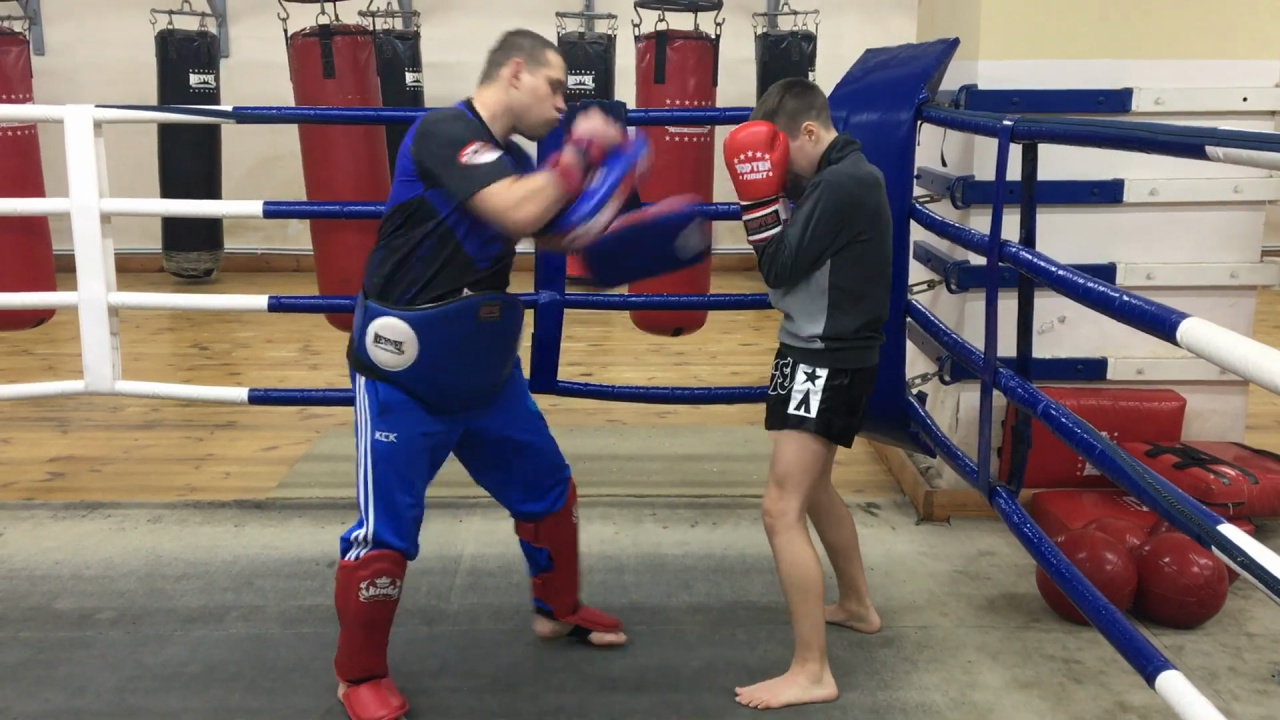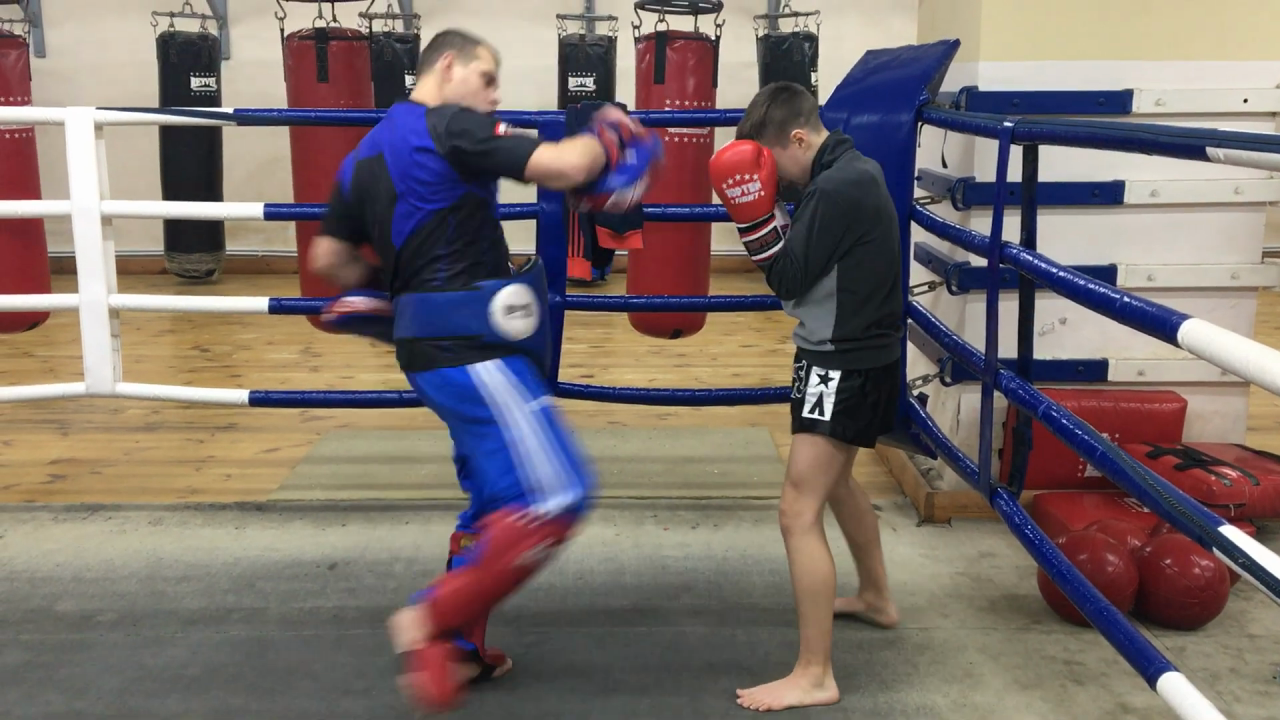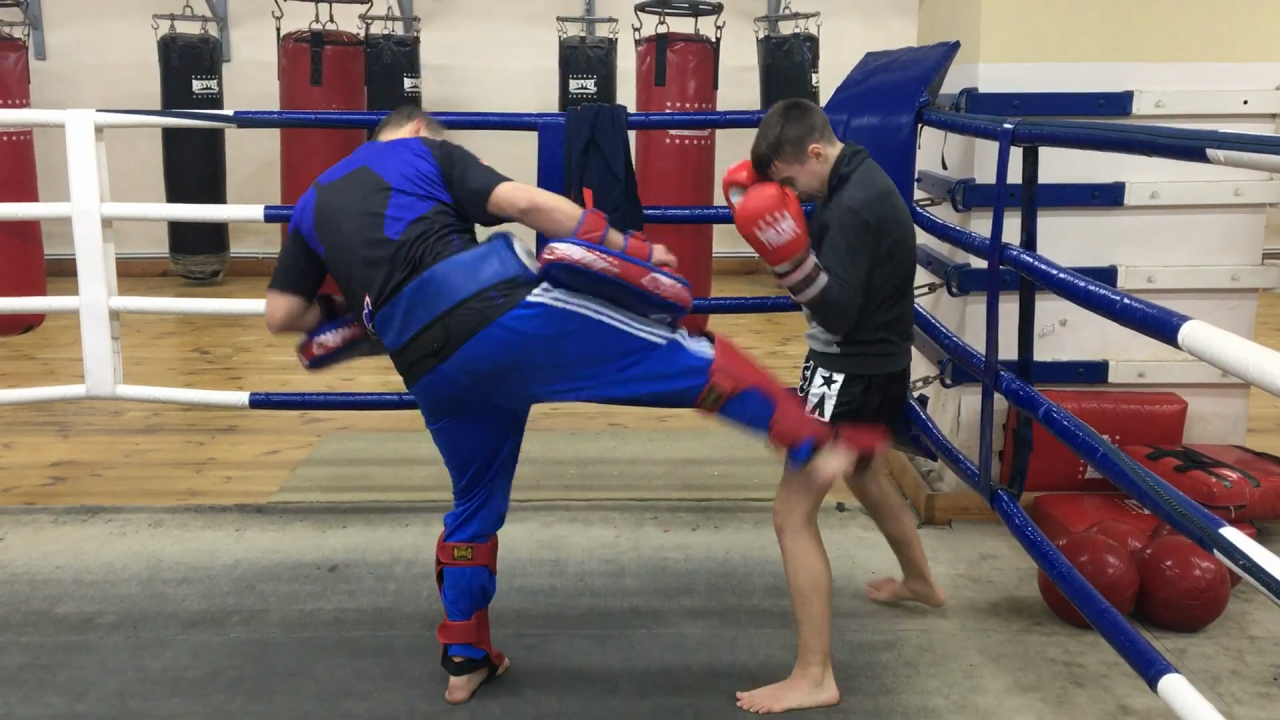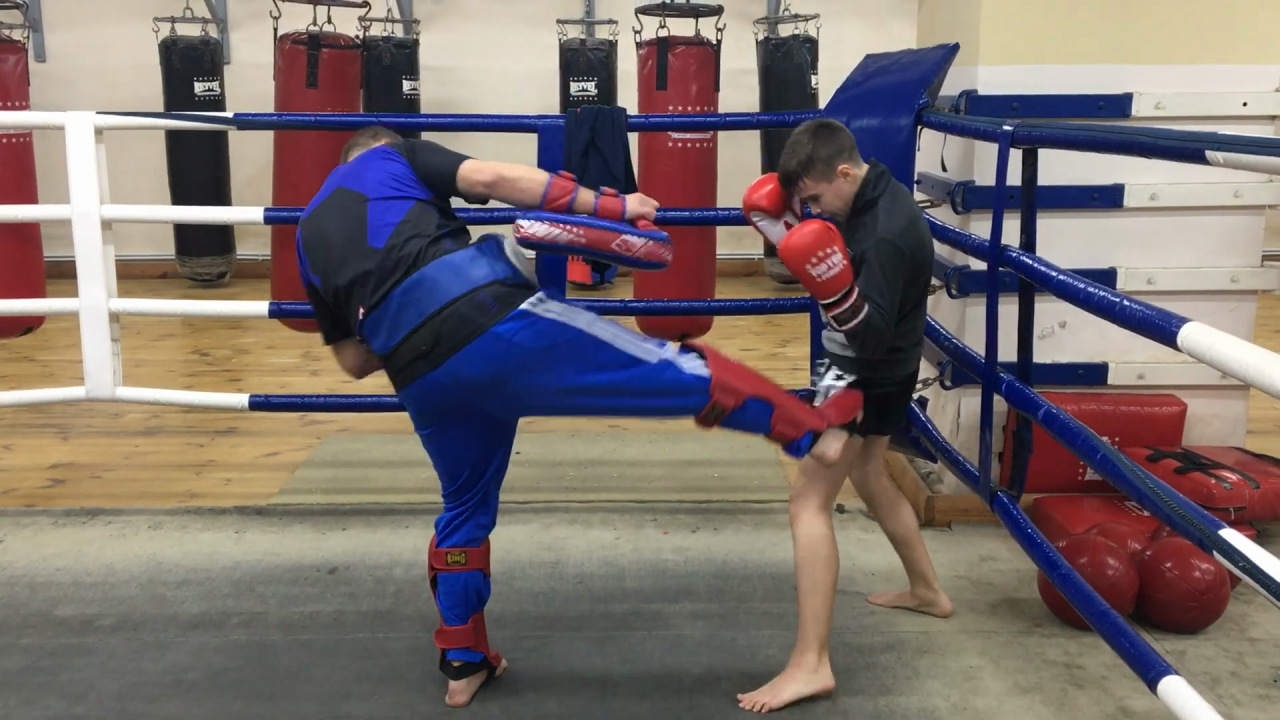
dt=0.2s
person 1, frame 1
left shoulder: (508, 151)
right shoulder: (443, 133)
left elbow: (539, 224)
right elbow: (516, 209)
right wrist: (579, 148)
left hip: (480, 368)
right hip: (404, 366)
left knee: (544, 486)
right knee: (387, 530)
left ankle: (559, 608)
person 1, frame 2
left shoulder: (366, 153)
right shoulder: (447, 126)
left elbow: (329, 256)
right elbow: (561, 168)
right wrist: (612, 130)
left hip: (434, 347)
right hip: (473, 343)
left knee: (499, 494)
right knee: (552, 498)
left ankle: (458, 648)
right ankle: (429, 627)
person 1, frame 3
left shoulder: (313, 202)
right shoulder: (419, 149)
left elbow: (283, 314)
right elbow: (522, 202)
left wrist: (349, 318)
right wrist: (632, 253)
left hip: (434, 362)
right hip: (506, 313)
left knee: (475, 504)
right knee: (682, 356)
left ankle: (464, 656)
right ankle: (815, 446)
person 1, frame 4
left shoulder: (311, 229)
right shoulder: (399, 156)
left elbow: (350, 356)
right elbow: (487, 176)
right wrist: (608, 206)
left hip: (418, 372)
right hip: (489, 322)
left knee: (465, 509)
right knee: (667, 372)
left ankle: (461, 663)
right ankle: (812, 430)
person 2, frame 1
left shoulder: (840, 184)
right shoulder: (852, 172)
left elbow: (780, 270)
right elbow: (806, 253)
left wrist: (759, 193)
right wrist: (773, 197)
left hip: (826, 363)
right hip: (836, 355)
left knee: (782, 510)
right knee: (815, 489)
left ankle: (811, 672)
right ankle: (855, 605)
person 2, frame 2
left shoulder: (836, 189)
right shoulder: (853, 170)
left elbow: (792, 280)
right elbow: (814, 258)
left wrist: (753, 212)
right wrist: (764, 208)
left hip: (844, 366)
right hip: (862, 355)
left knee: (799, 512)
right knee: (835, 481)
left ankle: (814, 676)
right ankle: (874, 597)
person 2, frame 3
left shoulder: (857, 207)
right shoulder: (858, 181)
left elbow: (838, 314)
right elbow: (829, 260)
left wrist: (789, 251)
right wrist: (769, 218)
left hip: (849, 371)
right hip: (879, 362)
left knee: (792, 514)
right knee: (866, 478)
right ankle: (920, 581)
person 2, frame 4
left shoulder: (893, 232)
right shoulder: (861, 200)
left elbow: (869, 336)
right elbow: (827, 271)
left wrist: (832, 282)
right wrist: (783, 231)
left hip: (863, 372)
right hip: (870, 370)
left knee: (809, 502)
right knee: (870, 476)
left ankle: (810, 663)
right ankle: (928, 590)
